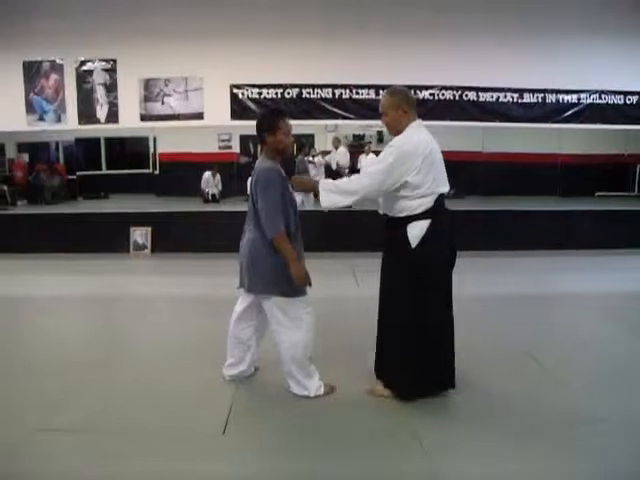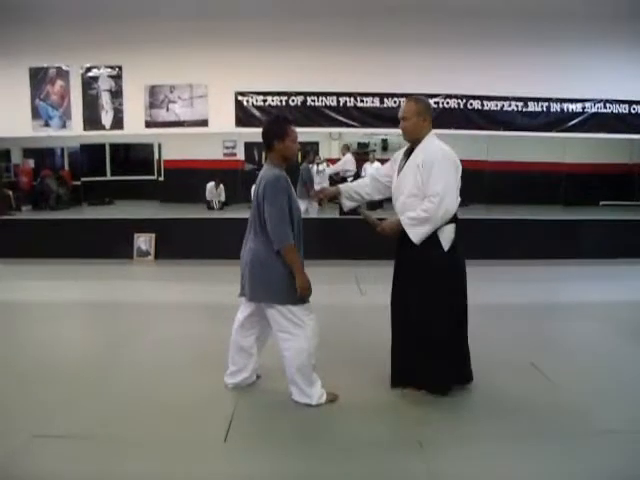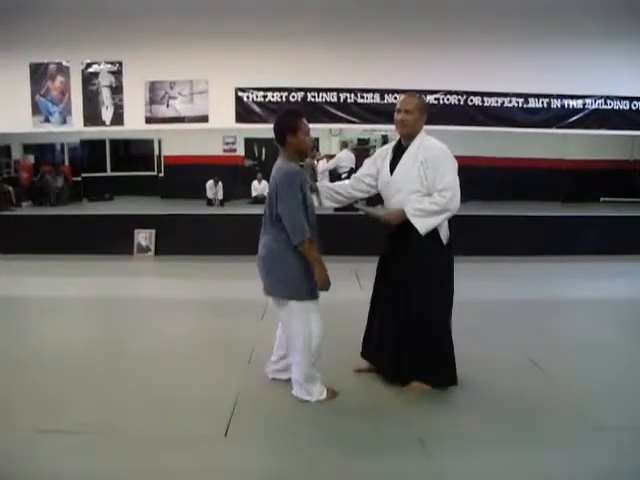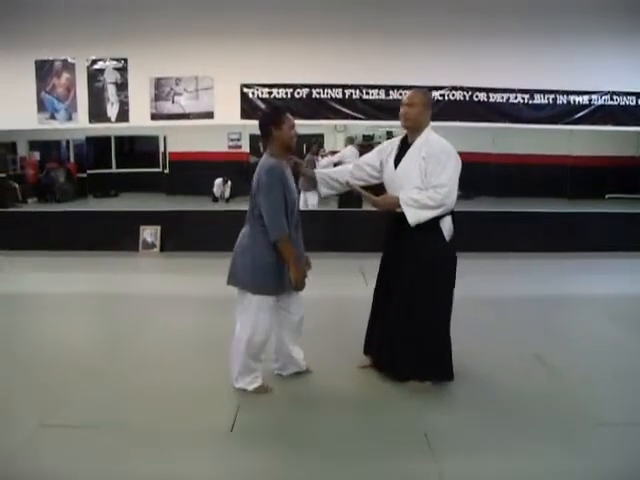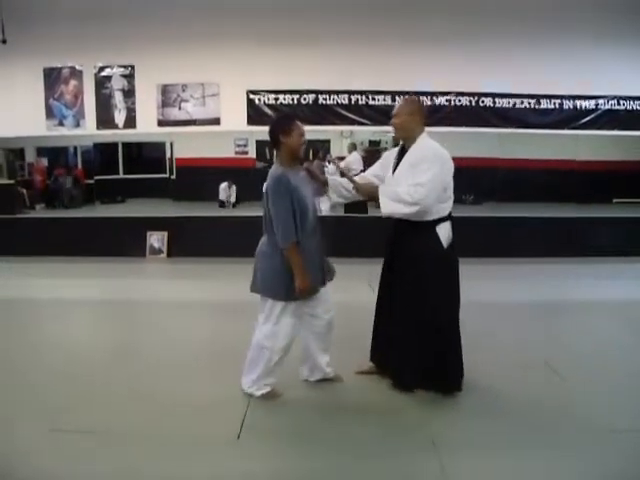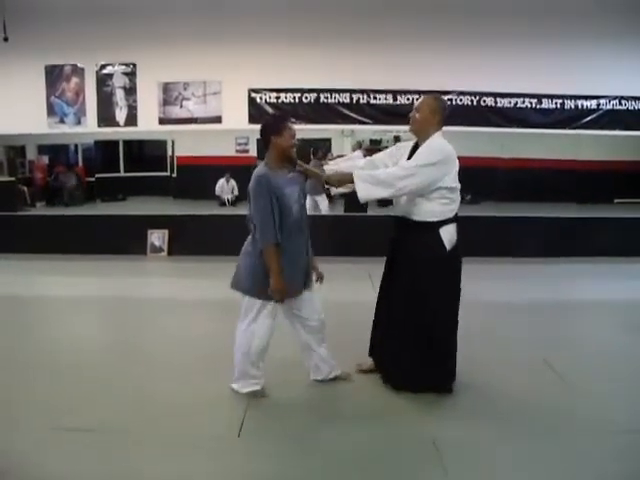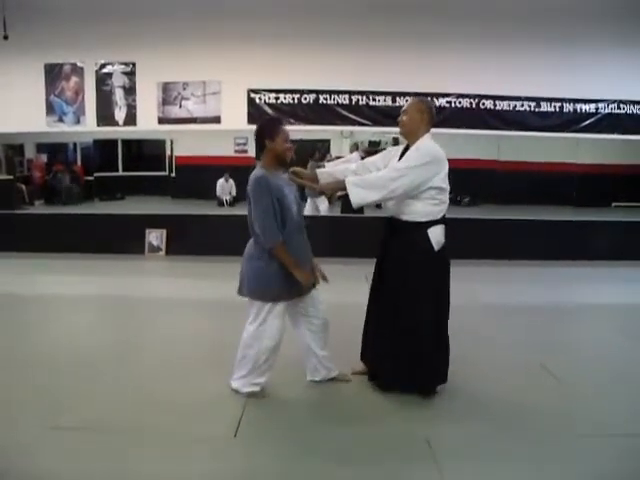
dt=0.7s
person 1, frame 1
left shoulder: (405, 146)
right shoulder: (423, 139)
left elbow: (368, 184)
left wrist: (319, 187)
left hip: (417, 235)
right hip: (430, 230)
left knee: (407, 310)
right knee: (428, 307)
left ankle: (405, 380)
right ankle: (432, 374)
person 1, frame 2
left shoulder: (439, 155)
right shoulder: (406, 155)
left elbow: (441, 206)
right elbow: (377, 182)
left wrist: (401, 223)
right wrist: (339, 190)
left hip: (435, 244)
right hip: (414, 240)
left knee: (434, 313)
right knee: (410, 309)
left ankle: (435, 378)
right ankle: (416, 372)
person 1, frame 3
left shoulder: (436, 152)
right shoulder: (385, 154)
left elbow: (448, 199)
right elbow: (357, 186)
left wrist: (405, 213)
right wrist: (318, 188)
left hip: (427, 239)
right hip: (398, 236)
left knee: (426, 308)
right knee: (388, 299)
left ankle: (429, 372)
right ankle: (382, 359)
person 1, frame 4
left shoulder: (440, 150)
right shoulder: (391, 148)
left elbow: (443, 197)
right elbow: (356, 172)
left wrist: (399, 201)
right wrist: (314, 175)
left hip: (431, 235)
right hip: (401, 230)
left knee: (425, 303)
right knee: (391, 294)
left ankle: (429, 368)
right ankle: (386, 355)
person 1, frame 5
left shoulder: (434, 154)
right shoulder: (393, 156)
left elbow: (420, 197)
right elbow: (365, 182)
left wrist: (378, 192)
right wrist: (327, 182)
left hip: (430, 240)
right hip: (404, 235)
left knee: (433, 310)
right knee: (394, 300)
left ankle: (439, 375)
right ankle: (388, 360)
person 1, frame 6
left shoulder: (440, 153)
right shoulder: (406, 149)
left elbow: (396, 179)
right elbow: (371, 164)
left wrist: (349, 177)
right wrist: (326, 173)
left hip: (434, 240)
right hip: (409, 234)
left knee: (431, 311)
right knee: (395, 299)
left ankle: (433, 375)
right ankle: (387, 359)
person 1, frame 7
left shoulder: (430, 154)
right shoulder: (398, 153)
left elbow: (388, 181)
right elbow: (363, 168)
left wrist: (340, 185)
right wrist: (315, 176)
left hip: (423, 241)
right hip: (399, 235)
left knee: (421, 310)
right knee: (388, 301)
left ankle: (423, 375)
right ankle: (382, 362)
person 2, frame 1
left shoulder: (266, 168)
right shoulder: (270, 172)
right elbow: (273, 225)
left wrist: (291, 258)
right wrist: (294, 261)
left hip: (256, 256)
right hip: (270, 259)
left knee: (248, 313)
right knee: (296, 321)
left ankle: (237, 367)
right ankle: (306, 384)
person 2, frame 2
left shoulder: (267, 175)
right shoulder: (277, 179)
right elbow: (281, 235)
left wrist: (294, 269)
right wrist: (299, 272)
left hip: (257, 264)
right hip: (272, 268)
left knee: (250, 322)
right knee: (301, 328)
left ankle: (238, 375)
right ankle: (309, 392)
person 2, frame 3
left shoulder: (286, 169)
right shoulder: (289, 174)
right elbow: (298, 230)
left wrist: (314, 262)
right wrist: (318, 266)
left hip: (284, 259)
right hip: (289, 261)
left knee: (292, 319)
right knee: (306, 325)
left ankle: (281, 368)
right ankle: (309, 388)
person 2, frame 4
left shoulder: (282, 166)
right shoulder: (271, 170)
right elbow: (275, 226)
left wrist: (298, 257)
right wrist: (294, 264)
left hip: (277, 257)
right hip: (261, 258)
left knee: (290, 313)
right knee: (255, 322)
left ankle: (289, 363)
right ankle: (245, 377)
person 2, frame 5
left shoulder: (300, 173)
right shoulder: (279, 179)
right elbow: (285, 234)
left wrist: (320, 263)
right wrist: (299, 274)
left hip: (305, 262)
right hip: (282, 266)
left knee: (320, 318)
right knee: (276, 328)
left ankle: (317, 369)
right ankle: (256, 382)
person 2, frame 6
left shoulder: (295, 176)
right shoulder: (262, 179)
right elbow: (265, 235)
left wrist: (309, 261)
right wrist: (274, 275)
left hip: (294, 263)
right hip: (265, 267)
left knee: (311, 319)
right knee: (257, 328)
left ankle: (324, 370)
right ankle: (246, 381)
person 2, frame 7
left shoulder: (285, 177)
right shoulder: (260, 181)
right elbow: (269, 236)
left wrist: (309, 261)
right wrist: (296, 269)
left hip: (294, 266)
right hip: (270, 269)
left knee: (314, 319)
right knee: (265, 329)
left ankle: (321, 370)
right ankle: (246, 381)
